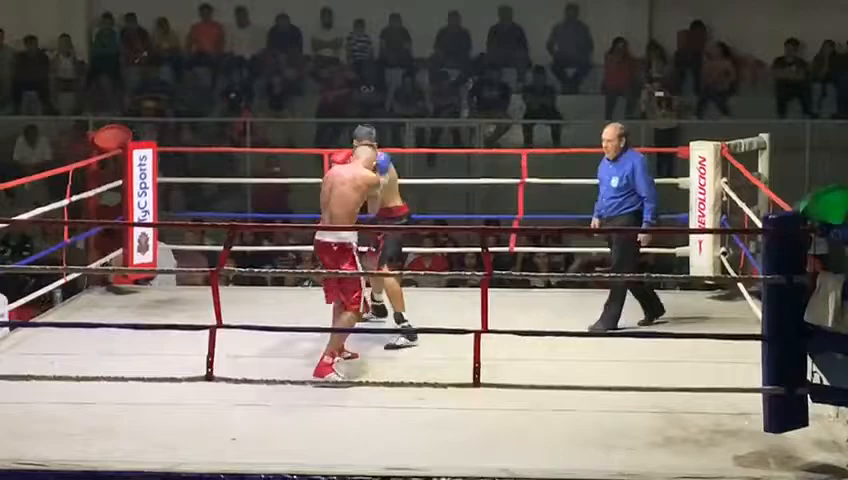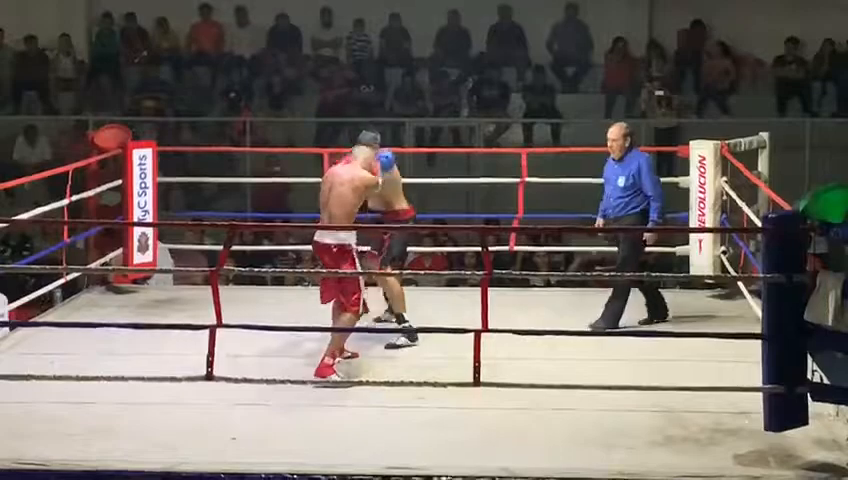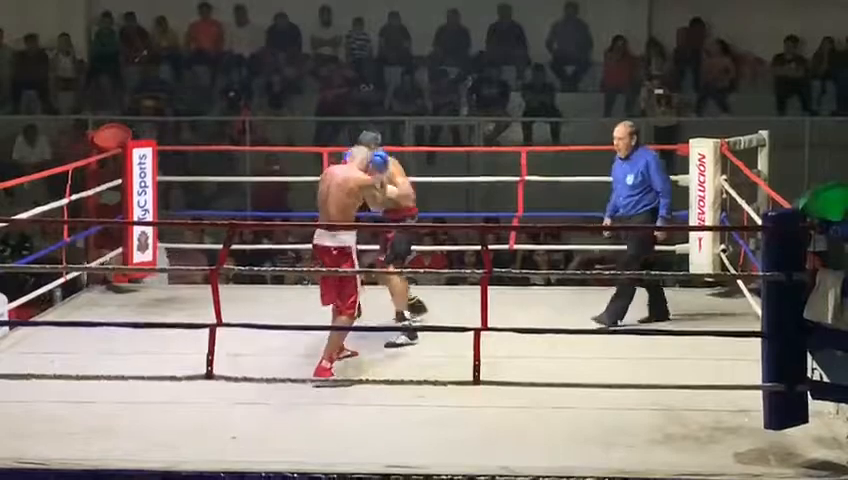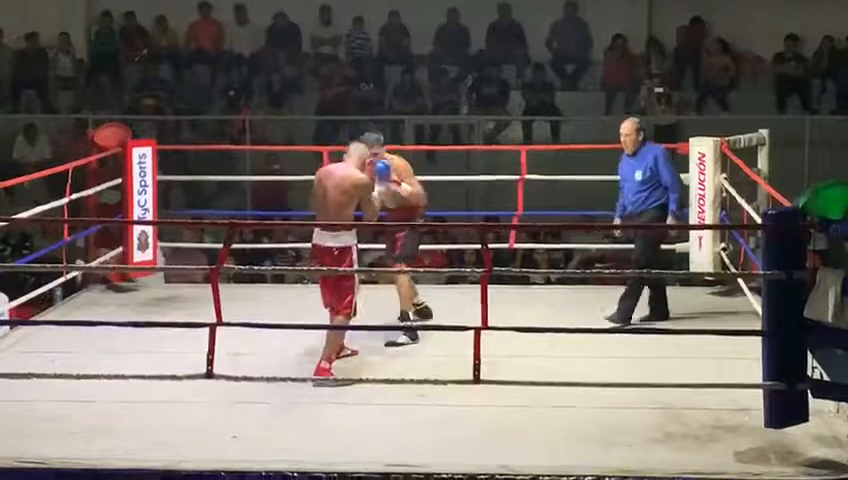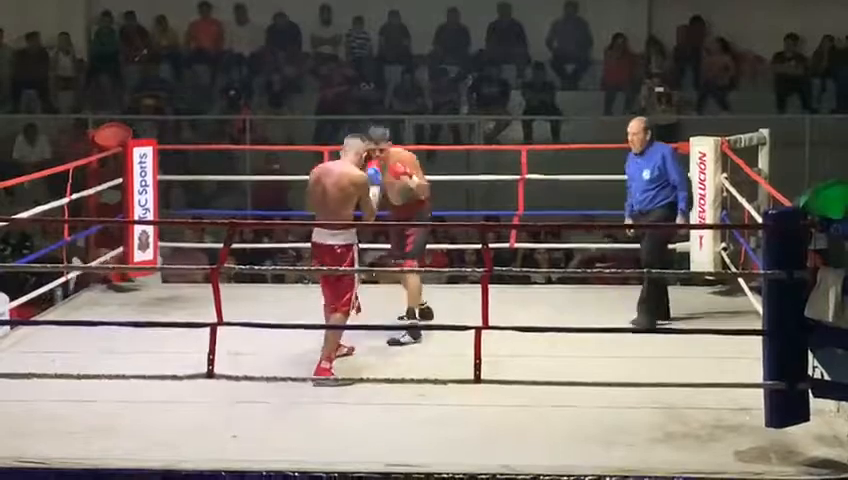
dt=0.1s
person 1, frame 1
left shoulder: (333, 171)
right shoulder: (370, 178)
right elbow: (375, 202)
left hip: (321, 239)
right hip: (341, 243)
left knee: (341, 297)
right knee: (354, 307)
left ankle: (336, 349)
right ankle: (324, 365)
person 1, frame 2
left shoulder: (331, 171)
right shoulder: (368, 179)
right elbow: (377, 195)
right wrist: (382, 171)
left hip: (321, 240)
right hip: (341, 244)
left knee: (340, 298)
right knee: (353, 308)
left ankle: (338, 348)
right ankle: (326, 366)
person 1, frame 3
left shoulder: (327, 173)
right shoulder: (364, 180)
right elbow: (380, 203)
right wrist: (380, 175)
left hip: (321, 241)
right hip: (341, 244)
left knee: (339, 300)
right knee: (348, 310)
left ankle: (337, 348)
right ankle: (324, 367)
person 1, frame 4
left shoulder: (322, 172)
right shoulder: (360, 179)
right elbow: (371, 217)
right wrist: (376, 188)
left hip: (320, 241)
right hip: (342, 244)
left knee: (336, 300)
right knee: (345, 309)
left ankle: (337, 347)
right ankle: (323, 368)
person 1, frame 5
left shoulder: (318, 171)
right shoulder: (358, 177)
right elbow: (369, 217)
left hip: (319, 240)
right hip: (342, 243)
left knee: (332, 299)
right knee: (341, 308)
left ankle: (333, 347)
right ankle: (323, 368)
person 2, frame 1
left shoulder: (380, 162)
right shoulder: (373, 161)
left elbow: (376, 195)
left hip: (395, 218)
right hip: (385, 215)
left knee: (384, 269)
left ankle: (406, 331)
right ankle: (377, 307)
person 2, frame 2
left shoulder: (386, 168)
right elbow: (374, 203)
left hip: (400, 220)
right hip: (390, 217)
left knee: (386, 270)
right knee: (376, 259)
left ankle: (407, 332)
right ankle: (393, 310)
person 2, frame 3
left shoulder: (390, 166)
left elbow: (409, 197)
right elbow: (376, 207)
left wrist: (386, 185)
left hip: (404, 219)
right hip: (391, 218)
left knee: (390, 269)
right knee: (384, 264)
left ankle: (408, 330)
right ankle: (414, 304)
person 2, frame 4
left shoulder: (398, 165)
right shoulder: (371, 170)
left elbow: (421, 198)
left wrist: (398, 185)
right wrist: (371, 188)
left hip: (410, 218)
right hip: (394, 218)
left knee: (399, 268)
right knee: (397, 267)
left ankle: (409, 330)
right ankle: (421, 309)
person 2, frame 5
left shoulder: (406, 158)
right shoulder: (374, 164)
left elbow: (426, 192)
left wrist: (409, 178)
right wrist: (373, 182)
left hip: (417, 213)
right hip: (397, 214)
left knee: (410, 265)
right knee: (401, 264)
left ankle: (414, 329)
right ankle: (422, 309)
person 3, frame 1
left shoulder: (636, 161)
right shoulder: (605, 163)
left elbow: (649, 196)
left wrist: (646, 226)
right wrist: (597, 215)
left hip: (627, 222)
right hip: (611, 223)
left knee: (620, 271)
right knee: (627, 270)
left ankle: (608, 320)
right ankle: (654, 309)
person 3, frame 2
left shoulder: (641, 161)
right shoulder: (611, 162)
left elbow: (655, 195)
left wrist: (652, 224)
right wrist: (601, 215)
left hip: (634, 222)
right hip: (617, 222)
left knee: (624, 269)
right knee: (631, 269)
left ankle: (609, 319)
right ankle: (658, 310)
person 3, frame 3
left shoulder: (649, 158)
right shoulder: (618, 162)
left elbow: (665, 191)
left wrist: (662, 220)
right wrist: (609, 216)
left hip: (645, 220)
right hip: (628, 220)
left knee: (629, 265)
right knee: (642, 267)
left ankle: (613, 315)
right ankle: (659, 311)
person 3, frame 4
left shoulder: (656, 154)
right shoulder: (624, 159)
left elbow: (674, 185)
left wrist: (672, 215)
right wrist: (619, 215)
left hip: (653, 216)
right hip: (635, 217)
left knee: (640, 263)
right knee: (649, 264)
left ankle: (624, 313)
right ankle: (659, 310)
person 3, frame 5
left shoulder: (664, 153)
right shoulder: (631, 158)
left elbow: (682, 184)
left wrist: (682, 213)
right wrist: (629, 215)
left hip: (661, 214)
right hip: (641, 216)
left knee: (651, 260)
right knee: (652, 262)
left ankle: (648, 314)
right ankle: (658, 310)
